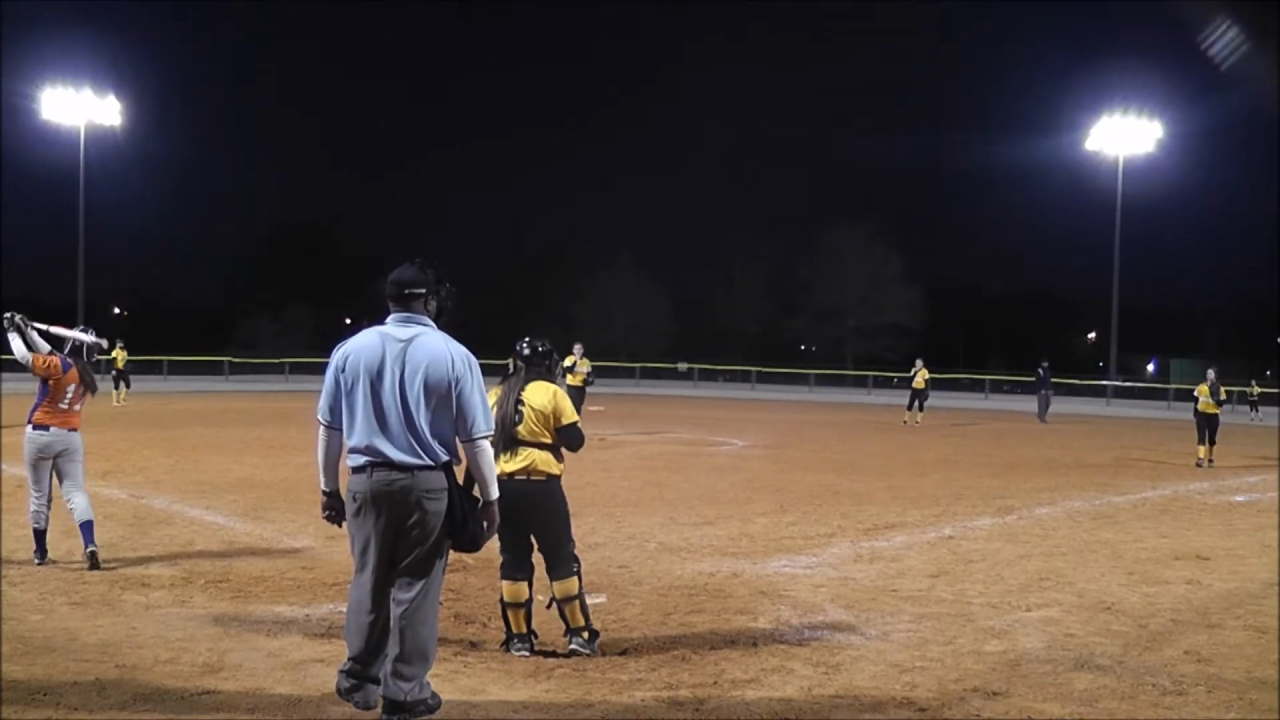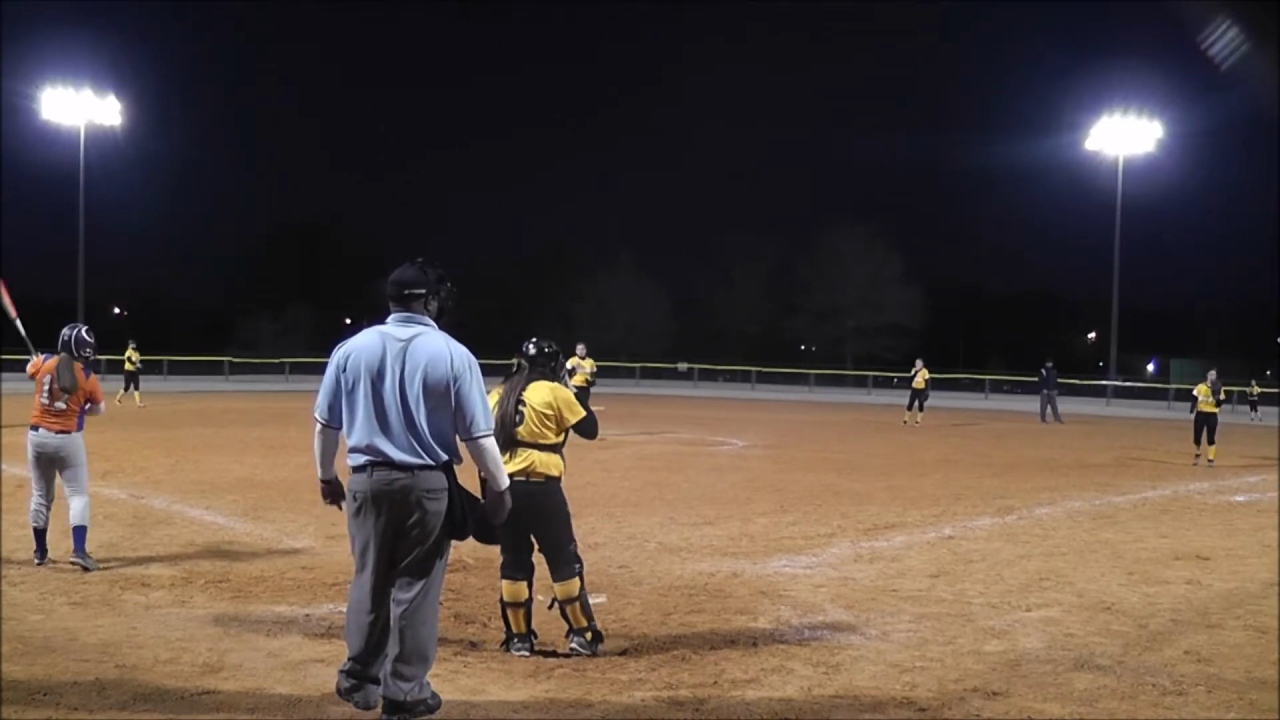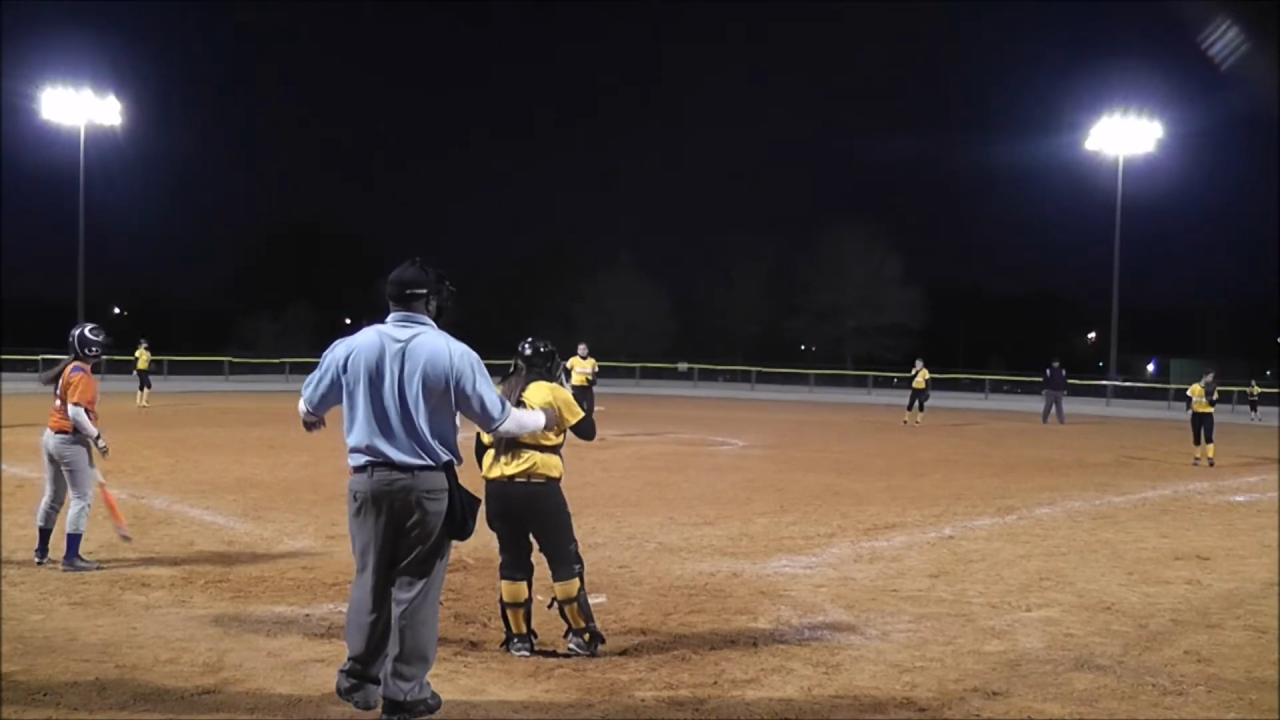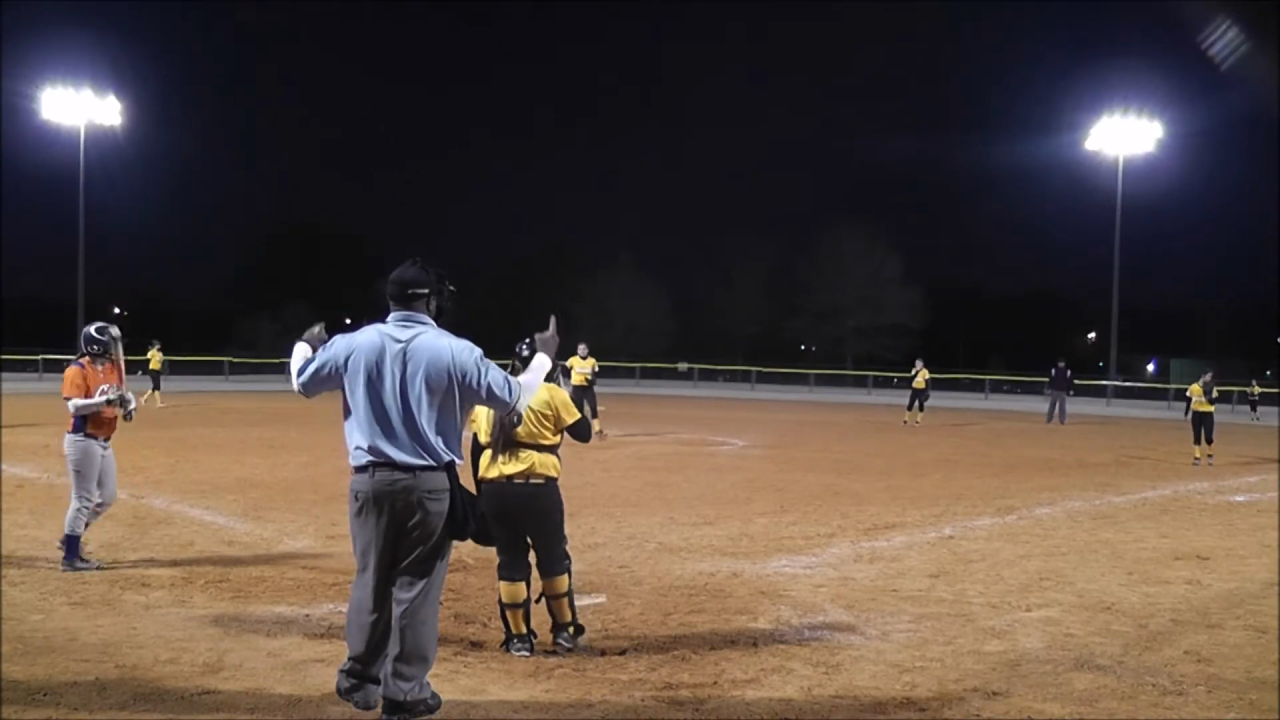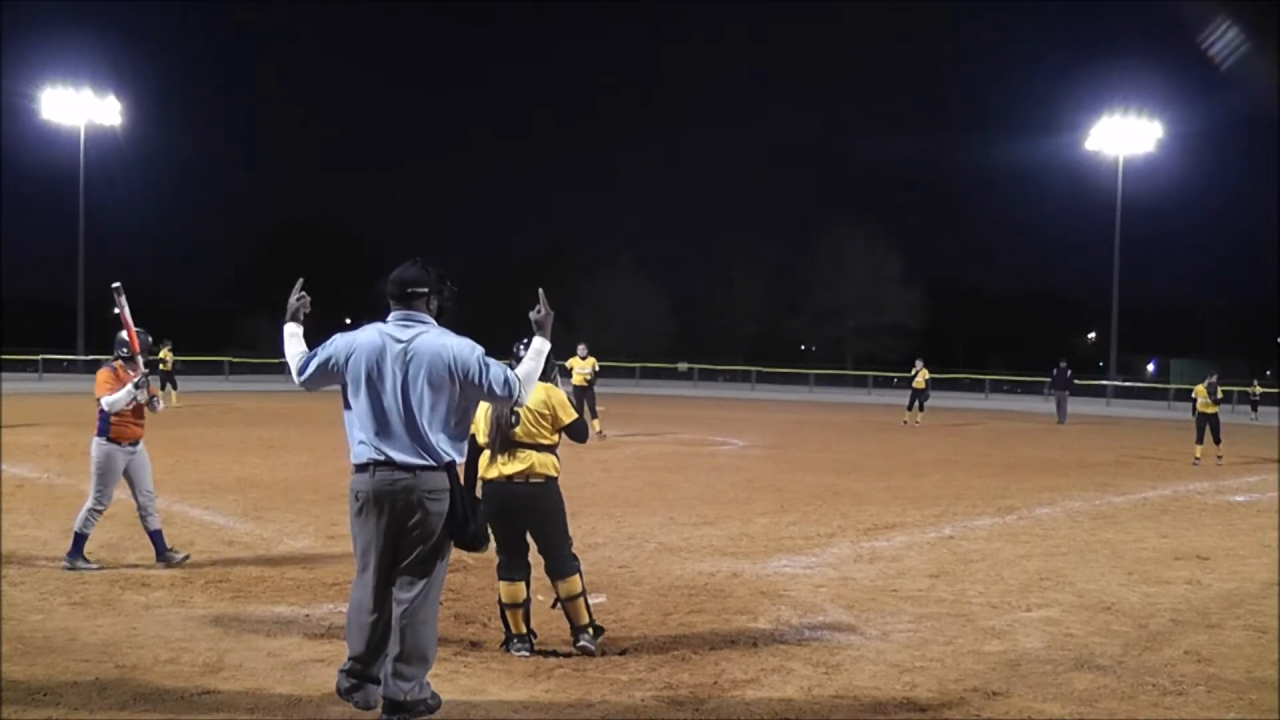
dt=0.3s
person 1, frame 1
left shoulder: (351, 349)
right shoulder: (454, 355)
left elbow: (330, 429)
right elbow: (476, 439)
left wrist: (329, 489)
right wrist: (490, 498)
left hip: (368, 482)
right hip: (428, 485)
left knee: (369, 582)
right knee: (416, 587)
left ankle: (360, 682)
person 1, frame 2
left shoulder: (352, 348)
right shoulder: (453, 354)
left elbow: (325, 424)
right elbow: (479, 436)
left wrist: (326, 474)
right wrist: (500, 488)
left hip: (368, 480)
right hip: (427, 484)
left knee: (368, 583)
right knee: (416, 586)
left ankle: (360, 682)
person 1, frame 3
left shoulder: (351, 348)
right shoulder: (454, 353)
left elbow: (308, 407)
right elbow: (498, 420)
left wrist: (309, 417)
right wrist: (540, 419)
left hip: (369, 481)
right hip: (428, 484)
left knee: (370, 582)
right knee: (416, 586)
left ankle: (361, 681)
person 1, frame 4
left shoulder: (353, 346)
right shoulder: (455, 352)
left elbow: (302, 381)
right elbow: (514, 398)
left wrist: (304, 344)
right wrist: (544, 354)
left hip: (371, 481)
right hip: (430, 484)
left knee: (370, 582)
right knee: (417, 586)
left ankle: (360, 681)
person 1, frame 5
left shoulder: (355, 344)
right shoulder: (456, 350)
left elbow: (302, 373)
right elbow: (516, 392)
left wrist: (292, 323)
right wrist: (542, 338)
left hip: (371, 480)
right hip: (430, 483)
left knee: (371, 581)
right knee: (417, 585)
left ankle: (361, 681)
person 2, frame 1
left shoulder: (495, 396)
right shoulder: (551, 393)
right elbow: (573, 441)
right wrist: (571, 434)
left hip: (501, 486)
right hip: (541, 486)
left knee: (513, 561)
right knee: (561, 559)
left ankle: (519, 638)
right ankle: (579, 633)
person 2, frame 2
left shoulder: (496, 397)
right shoulder: (553, 392)
right elbow: (590, 429)
right wrist: (573, 396)
right hip: (540, 487)
left knee: (514, 562)
right knee: (563, 558)
left ankle: (519, 638)
right ankle: (582, 634)
person 2, frame 3
right shoulder: (553, 393)
left elbow: (480, 449)
right elbow: (587, 431)
right wrist: (568, 395)
left hip: (498, 488)
right hip: (539, 487)
left knee: (513, 562)
right knee: (564, 558)
left ankle: (519, 638)
right ankle: (581, 634)
person 2, frame 4
right shoulder: (550, 393)
left elbow: (476, 451)
right elbow: (583, 433)
left wrist: (481, 495)
right wrist: (565, 397)
left hip: (495, 489)
right hip: (538, 487)
left knee: (510, 562)
right knee: (553, 557)
left ankle: (519, 638)
right ankle: (564, 629)
person 2, frame 5
left shoulder: (487, 400)
right shoulder: (547, 393)
left elbow: (473, 452)
right elbow: (580, 434)
right wrist: (564, 397)
left hip: (496, 489)
right hip: (537, 487)
left knee: (510, 562)
right knee: (560, 558)
left ankle: (518, 638)
right ankle: (584, 631)
person 3, frame 1
left shoulder: (59, 366)
right shoulder: (86, 373)
left elbow: (25, 357)
right elbow: (51, 355)
left wrist: (12, 331)
right wrist: (28, 330)
left hip: (40, 436)
right hip: (69, 438)
left knee: (39, 497)
right knee: (76, 493)
left ankle: (41, 552)
right ankle: (89, 544)
person 3, frame 2
left shoulder: (45, 363)
right shoulder: (87, 377)
left elbow: (31, 369)
right elbow: (98, 408)
left hip: (36, 435)
right hip: (67, 439)
left knee: (40, 496)
right knee: (78, 494)
left ankle: (40, 552)
right ankle: (79, 551)
person 3, frame 3
left shoulder: (69, 368)
right shoulder: (81, 375)
right elbow: (75, 413)
left wrist: (92, 437)
right wrist: (97, 438)
left hip: (52, 437)
right hip: (71, 441)
left knee: (53, 496)
right knee: (81, 498)
left ankle: (41, 551)
right ankle: (71, 557)
person 3, frame 4
left shoulder: (111, 368)
right shoulder: (76, 370)
left elbow: (126, 396)
right elbow: (74, 406)
left wrist: (129, 405)
right wrist: (104, 400)
left hip: (103, 442)
right hip: (83, 442)
left knee: (107, 495)
right knee: (83, 499)
left ankle: (69, 540)
right ankle: (71, 557)
person 3, frame 5
left shoulder: (140, 373)
right shoulder: (108, 373)
left elbow: (155, 406)
right elbow: (109, 405)
left wrist: (154, 400)
right wrist: (133, 387)
left hip: (135, 447)
right hip: (109, 447)
left knee: (147, 498)
right knee: (98, 502)
left ankle: (162, 552)
right ankle: (73, 555)
